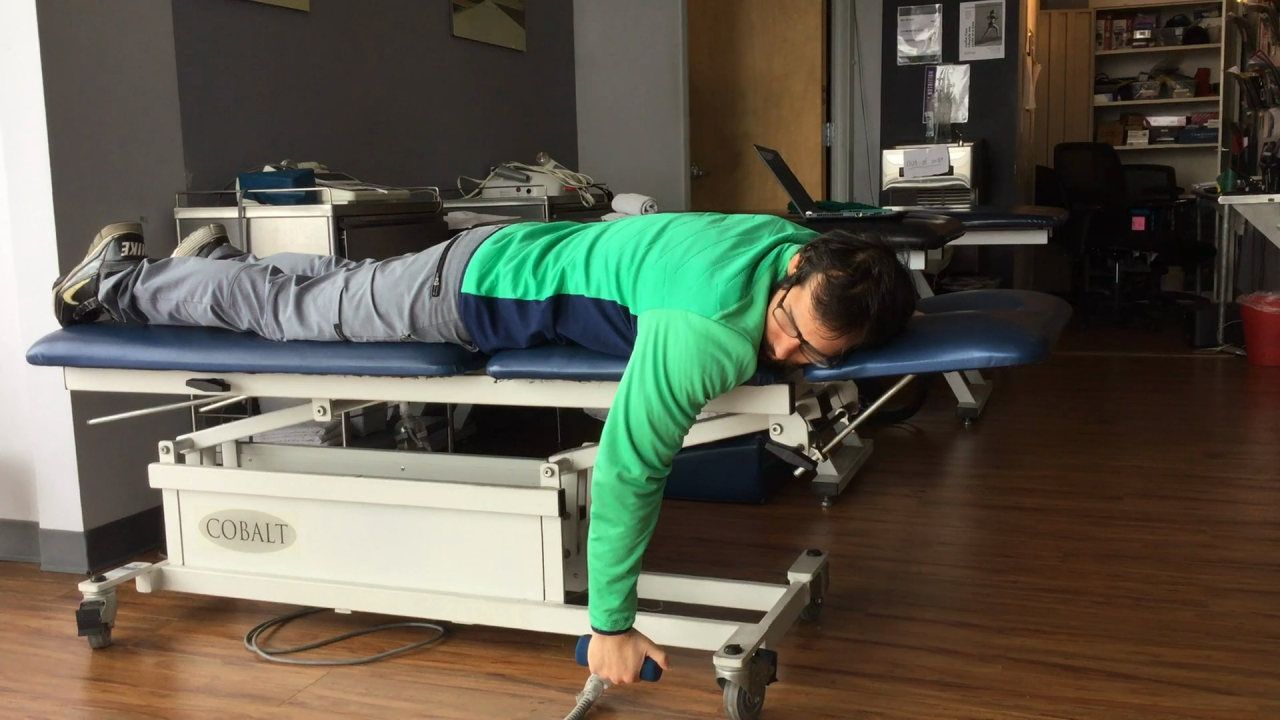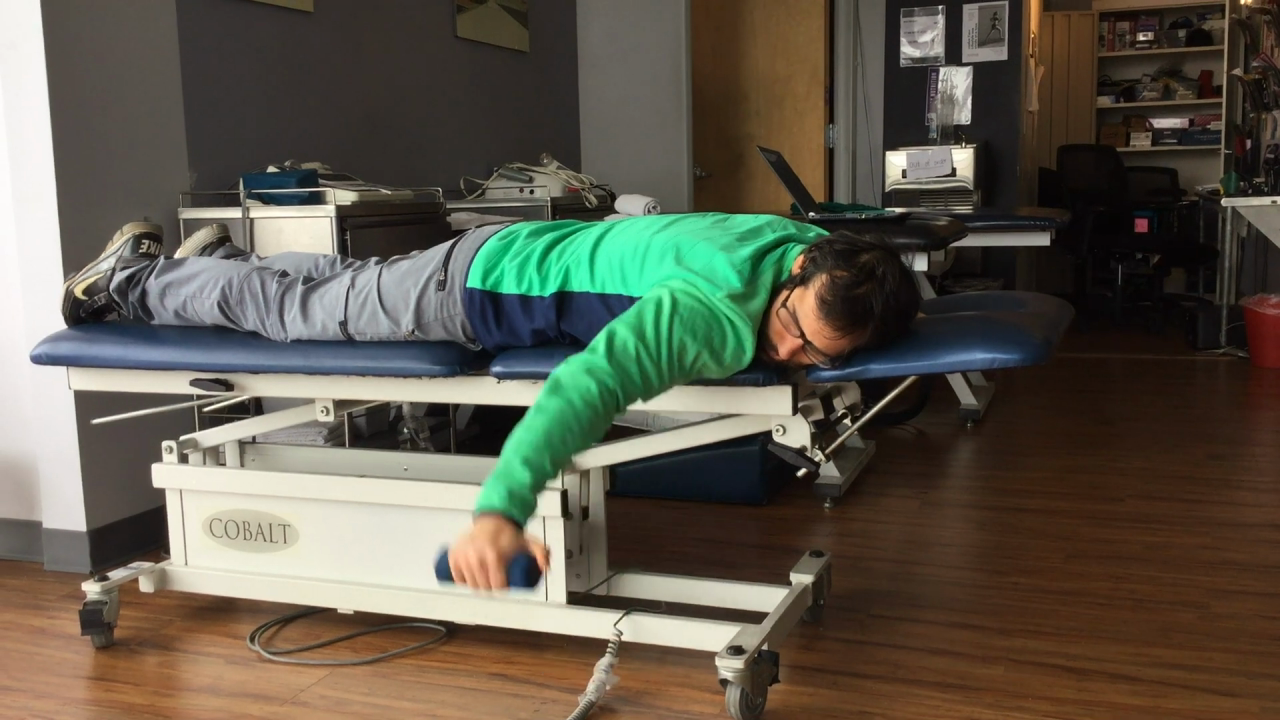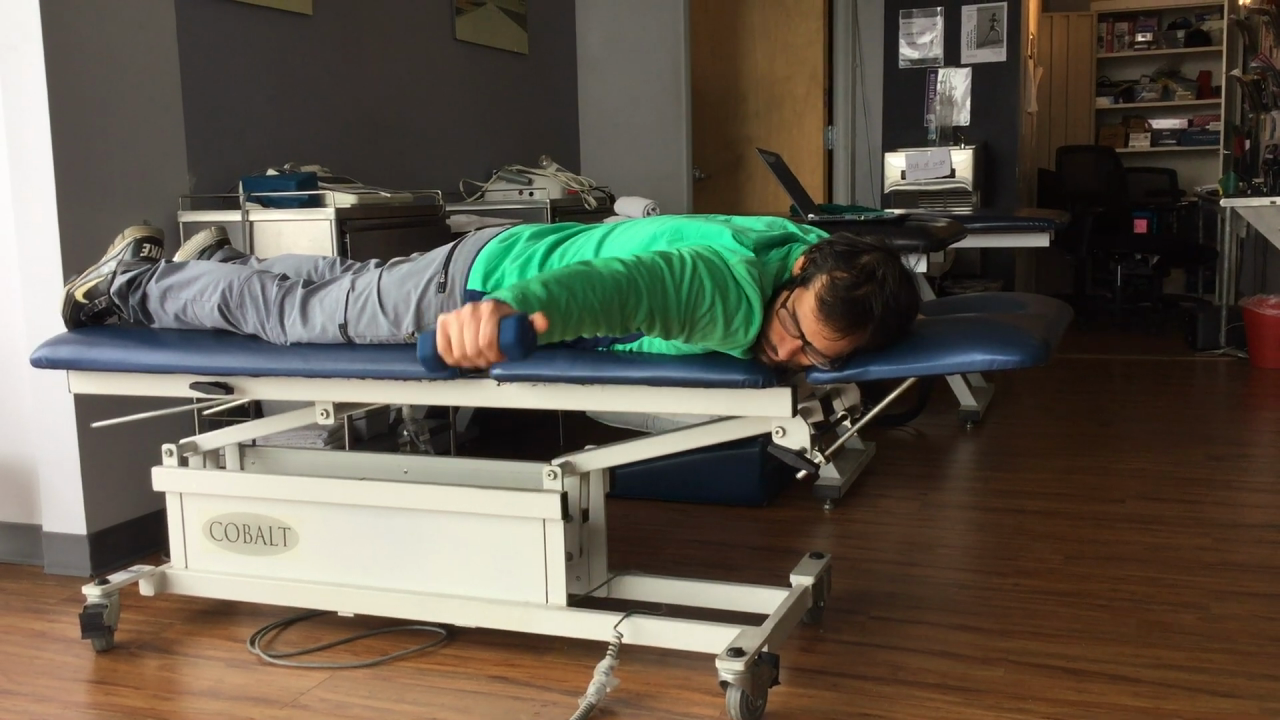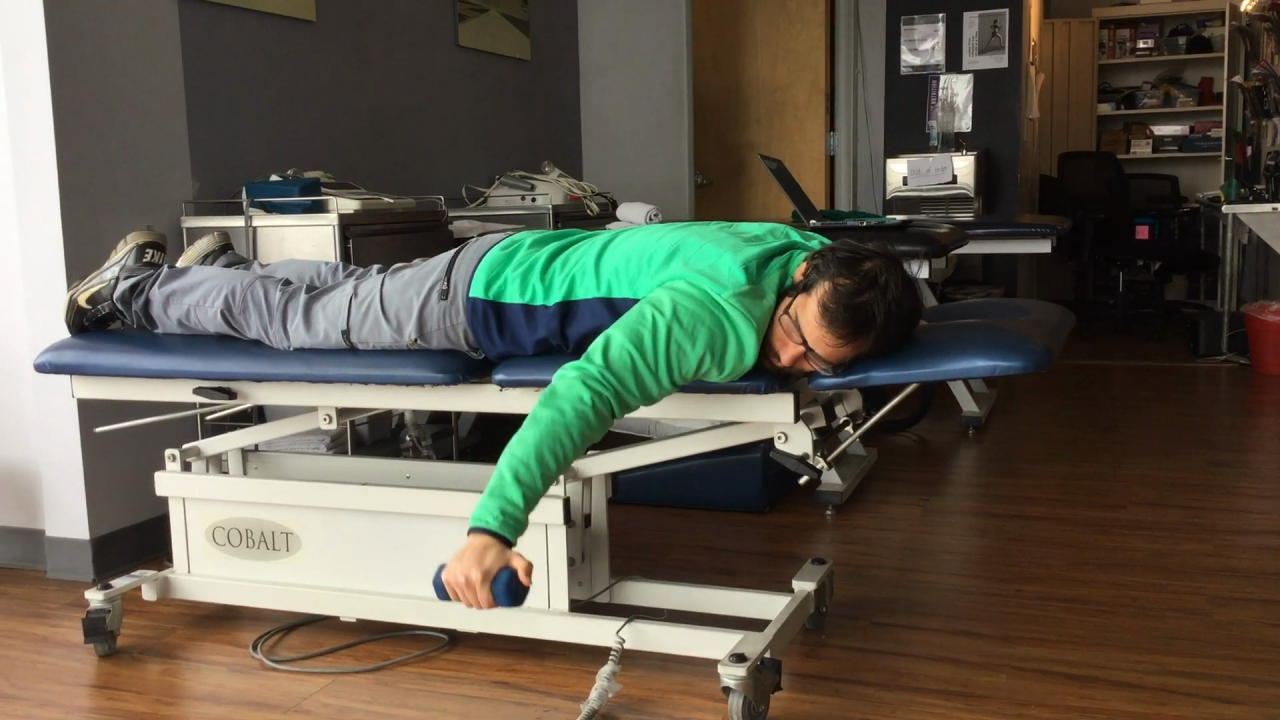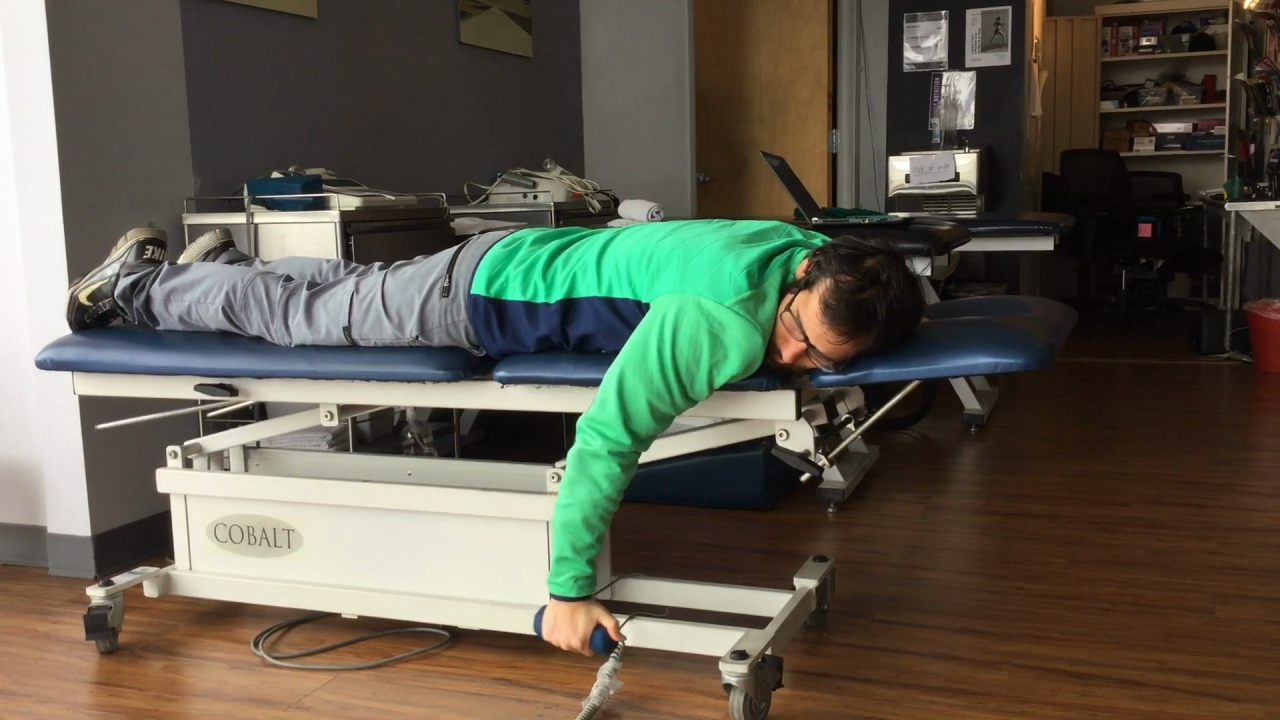
dt=0.7s
person 1, frame 1
left shoulder: (805, 244)
right shoulder: (712, 328)
right elbow: (625, 464)
left wrist: (823, 355)
right wrist: (610, 623)
left hip: (527, 249)
right hip: (484, 293)
left knee: (335, 286)
right knee: (284, 309)
left ankle: (219, 255)
right ankle: (120, 279)
person 1, frame 2
left shoulder: (816, 237)
right shoulder: (719, 312)
right elbow: (594, 381)
right wrist: (499, 506)
left hip: (532, 256)
right hip: (496, 285)
left knee: (335, 292)
right knee: (302, 311)
left ankle: (218, 258)
right ankle: (137, 284)
person 1, frame 3
left shoulder: (808, 242)
right shoulder: (730, 289)
right elbow: (605, 285)
right wrist: (503, 307)
left hip: (527, 251)
right hip: (492, 280)
left knee: (342, 289)
right knee: (288, 314)
left ankle: (224, 258)
right ankle: (136, 285)
person 1, frame 4
left shoulder: (809, 247)
right shoulder: (719, 313)
right elbow: (584, 389)
left wrist: (835, 359)
right wrist: (491, 527)
left hip: (530, 258)
right hip: (490, 297)
left knee: (347, 290)
right knee: (289, 315)
left ankle: (224, 262)
right ankle: (137, 287)
person 1, frame 5
left shoulder: (823, 252)
right shoulder: (722, 322)
right elbow: (604, 438)
left wrist: (857, 343)
right wrist: (568, 591)
left hip: (532, 253)
right hip: (487, 295)
left knee: (350, 285)
right knee: (293, 312)
left ankle: (220, 259)
right ankle: (136, 283)
